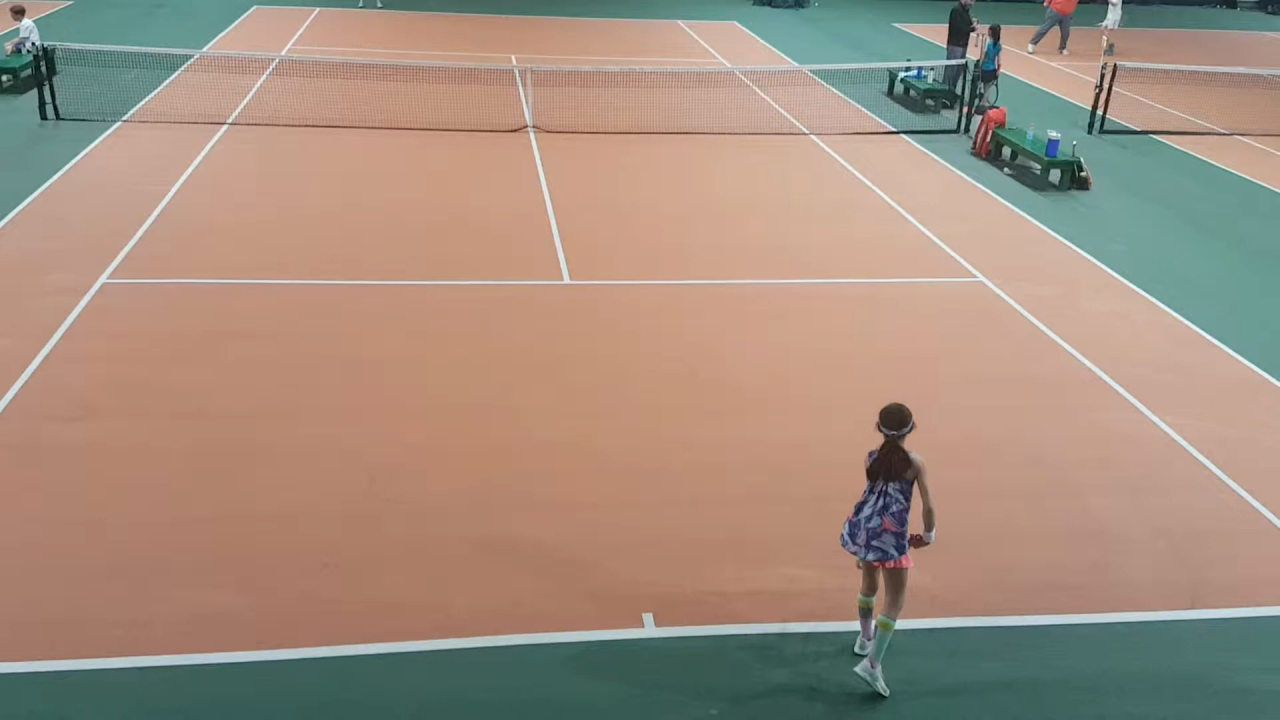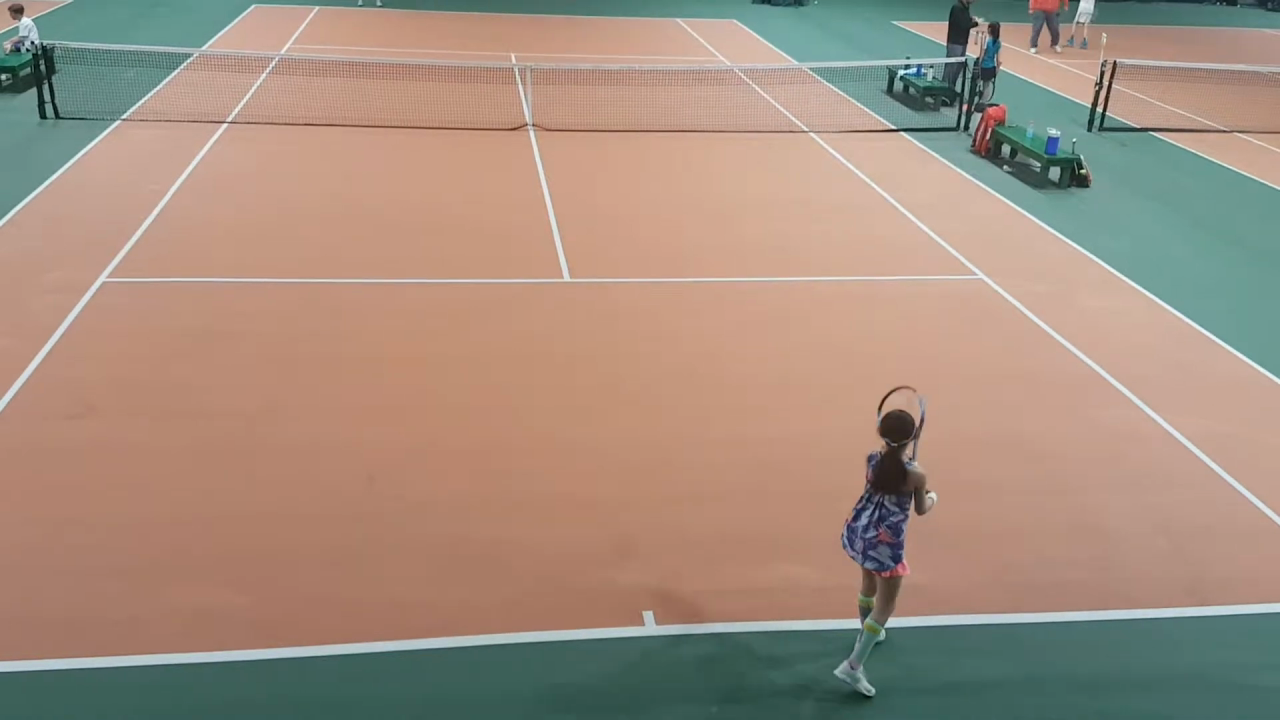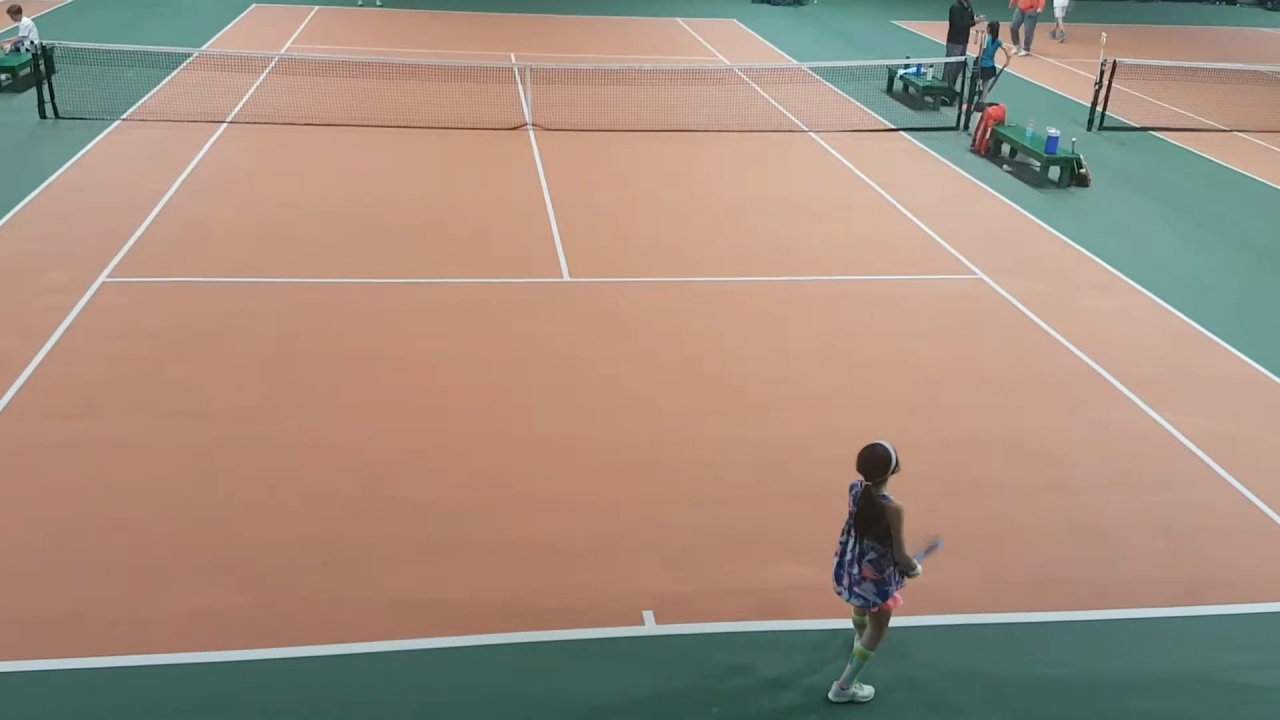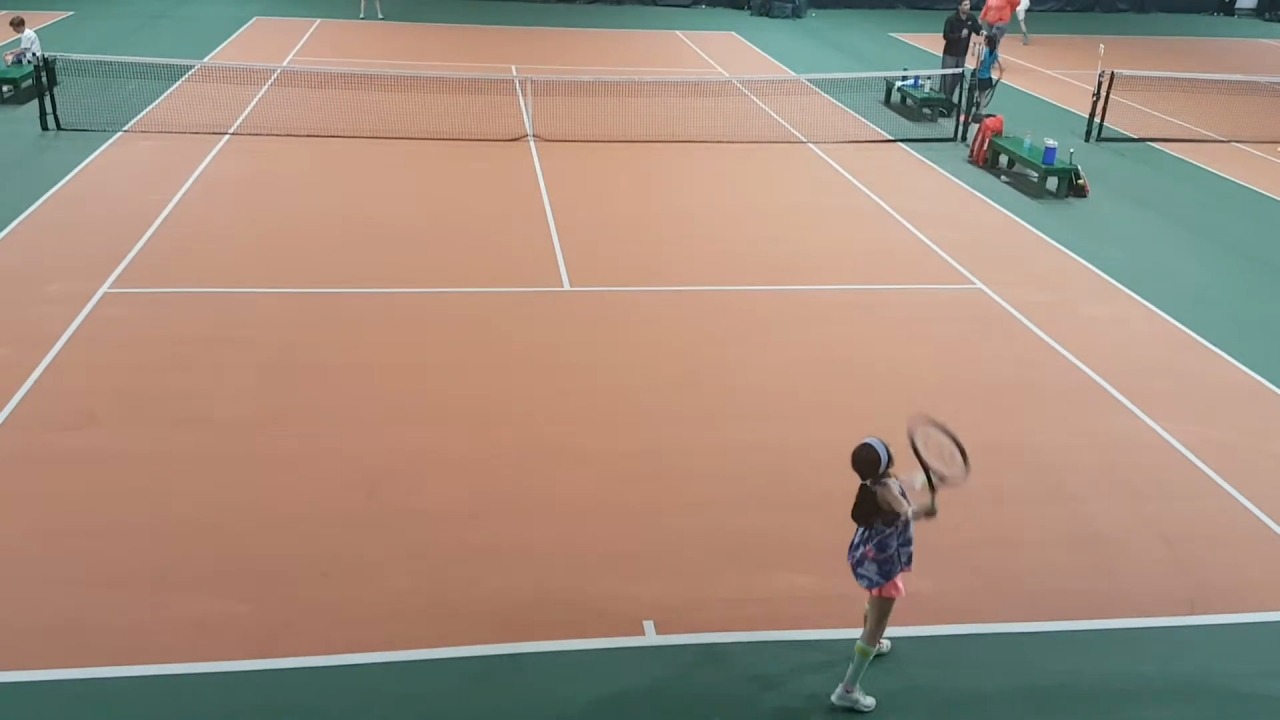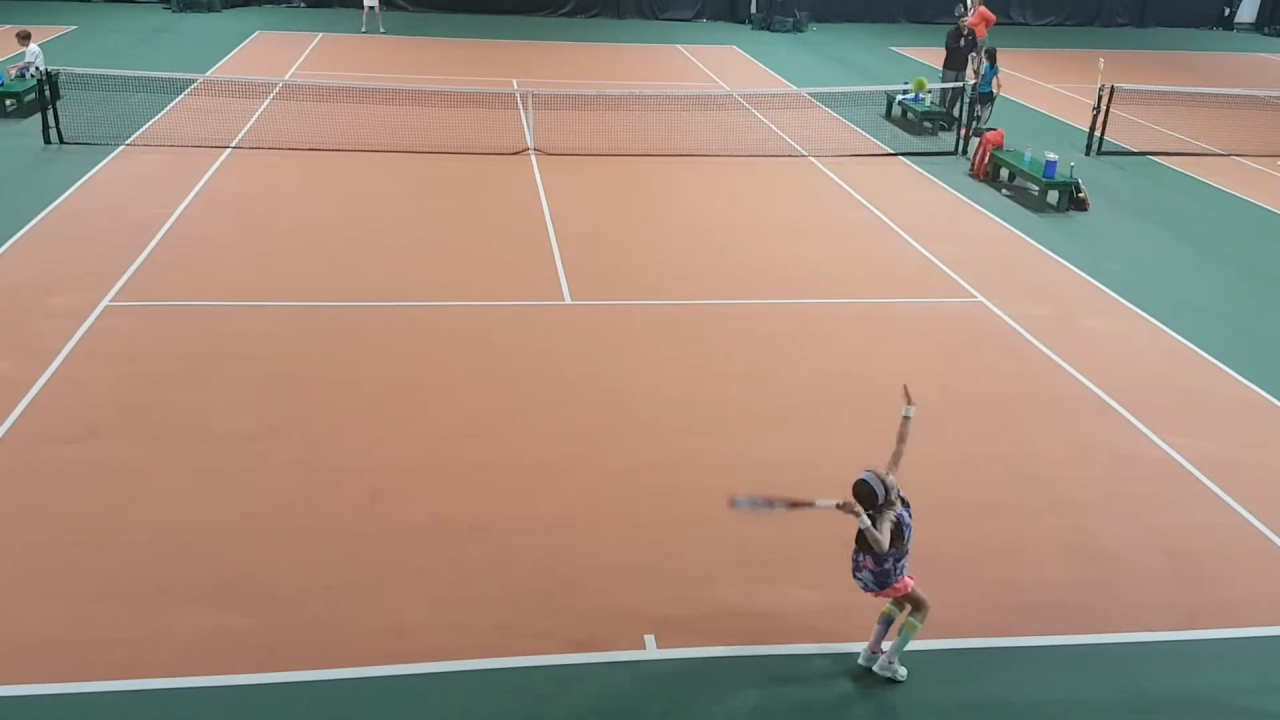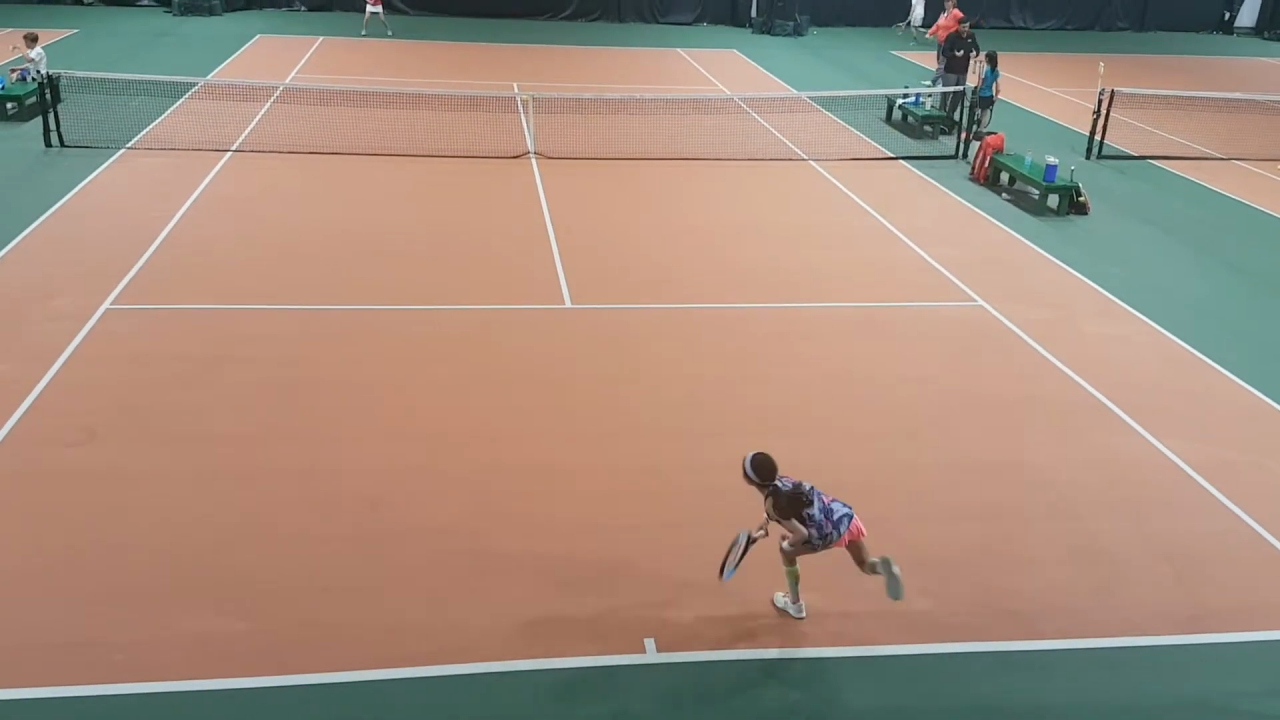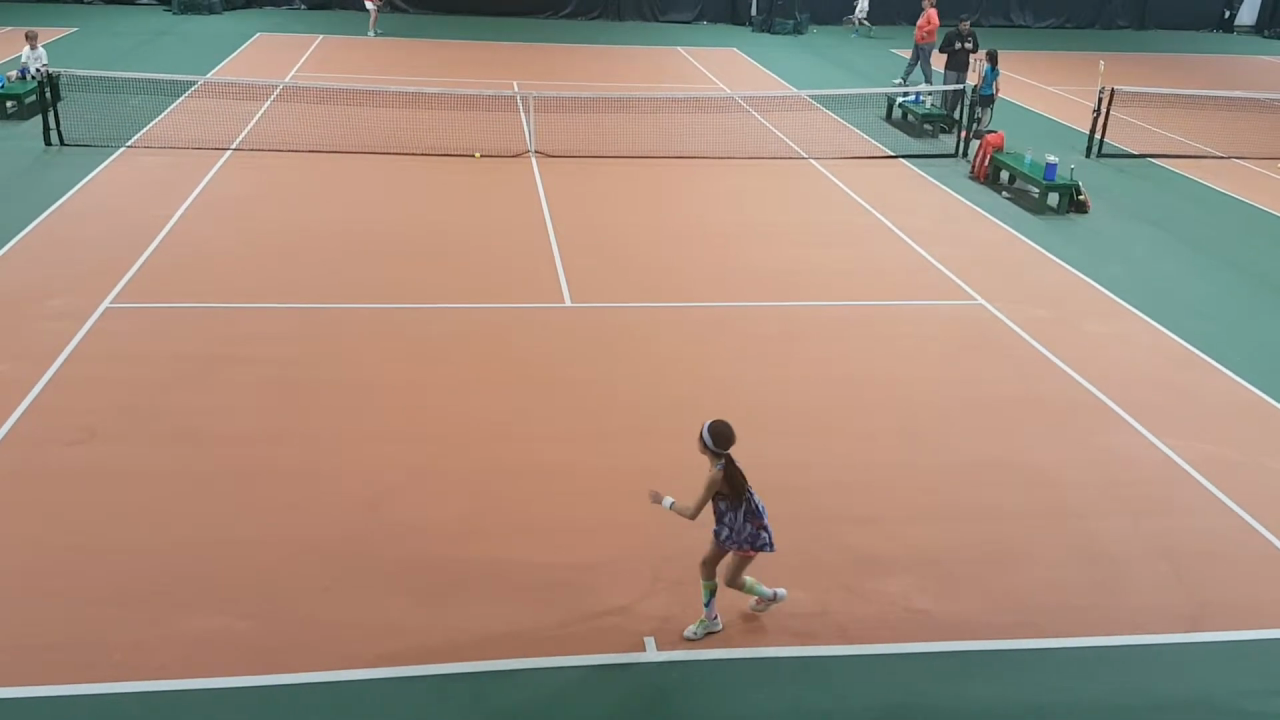
dt=0.7s
person 1, frame 1
left shoulder: (871, 459)
right shoulder: (915, 462)
right elbow: (928, 506)
right wrist: (929, 535)
left hip: (861, 526)
right hip: (888, 534)
left knee: (869, 583)
right knee: (894, 600)
left ankle: (866, 637)
right ankle: (872, 663)
person 1, frame 2
left shoulder: (872, 460)
right shoulder: (916, 475)
right elbow: (921, 510)
right wrist: (932, 497)
left hip: (858, 531)
right hip: (885, 541)
left knee: (869, 584)
right knee: (884, 606)
left ankle: (868, 633)
right ankle: (853, 666)
person 1, frame 3
left shoulder: (855, 489)
right shoulder: (893, 509)
right elbow: (899, 554)
right wrist: (914, 567)
left hip: (848, 565)
right hip: (874, 576)
left knee: (861, 605)
right knee: (876, 632)
left ankle: (861, 638)
right ankle: (844, 687)
person 1, frame 4
left shoulder: (879, 483)
right shoulder: (889, 486)
right elbow: (905, 513)
right wrist: (919, 512)
left hip: (868, 557)
right hip: (881, 565)
left knee: (876, 614)
right knee: (876, 623)
left ankle: (871, 644)
right ankle: (847, 691)
person 1, frame 5
left shoulder: (888, 485)
right shoulder: (887, 517)
left elbow: (899, 447)
right elbow: (881, 546)
left wrist: (908, 411)
right wrist: (861, 517)
left hip: (873, 567)
right hip: (882, 574)
left knee: (900, 600)
right knee: (920, 607)
left ankle: (871, 651)
right ankle: (888, 662)
person 1, frame 6
left shoulder: (772, 503)
right shoulder: (783, 483)
left elbow: (800, 535)
left wrist: (785, 543)
right wrist: (765, 526)
left hip: (827, 533)
right hip: (845, 517)
left knee: (787, 551)
right knee: (865, 565)
left ankle: (794, 603)
right ankle: (882, 566)
person 1, frame 7
left shoulder: (717, 475)
right shoulder: (725, 466)
left elbow: (692, 513)
left wrist: (664, 500)
left hip: (748, 533)
right hip: (732, 528)
left knee: (732, 580)
right knee: (706, 564)
left ankle: (771, 595)
right ankle: (710, 618)
